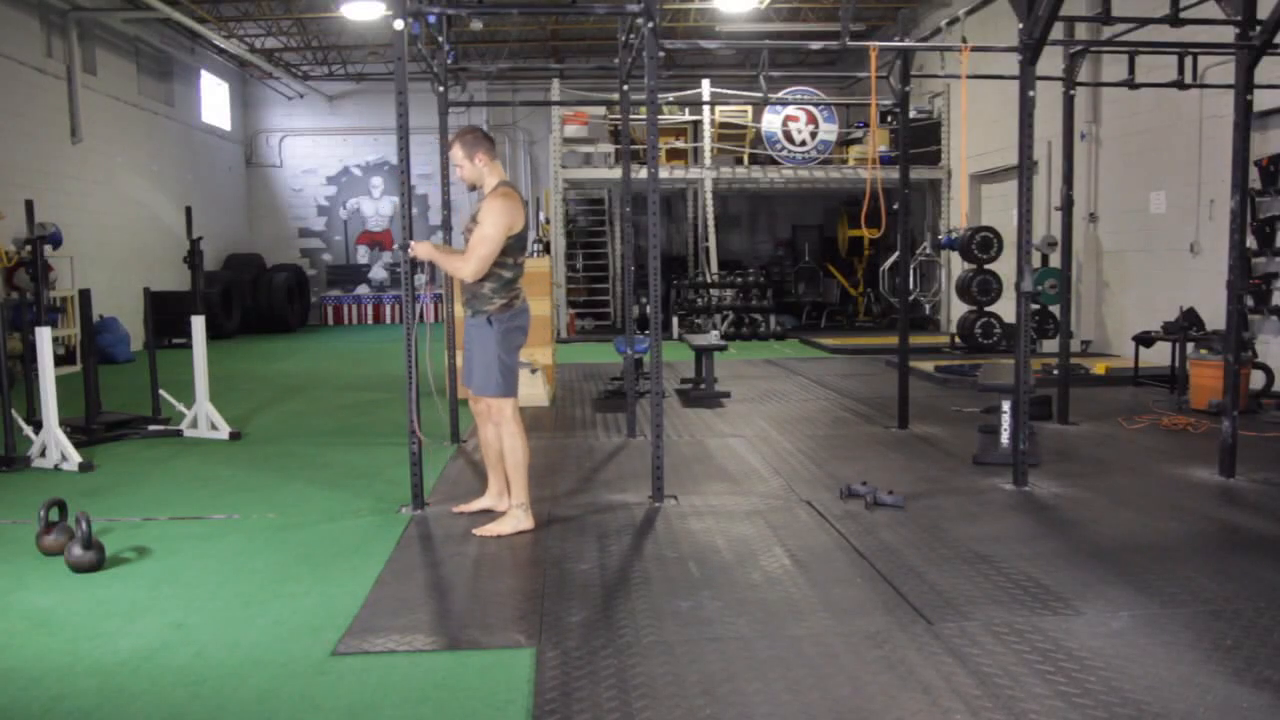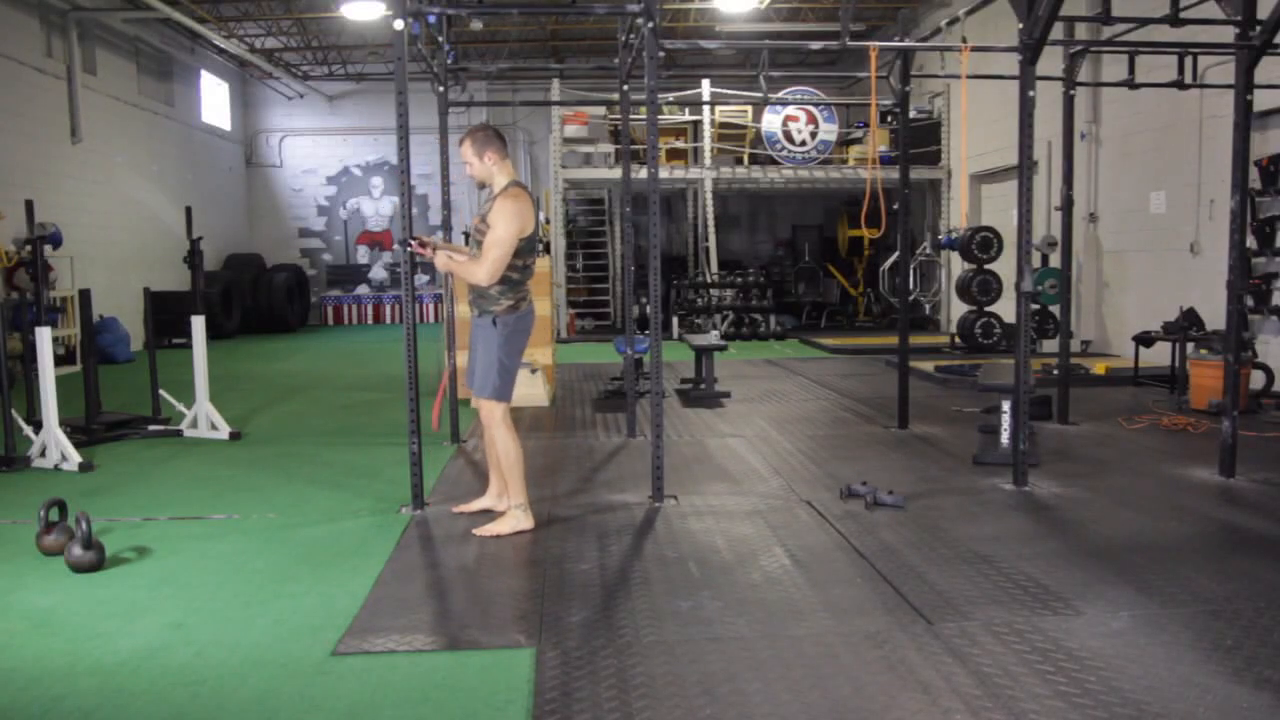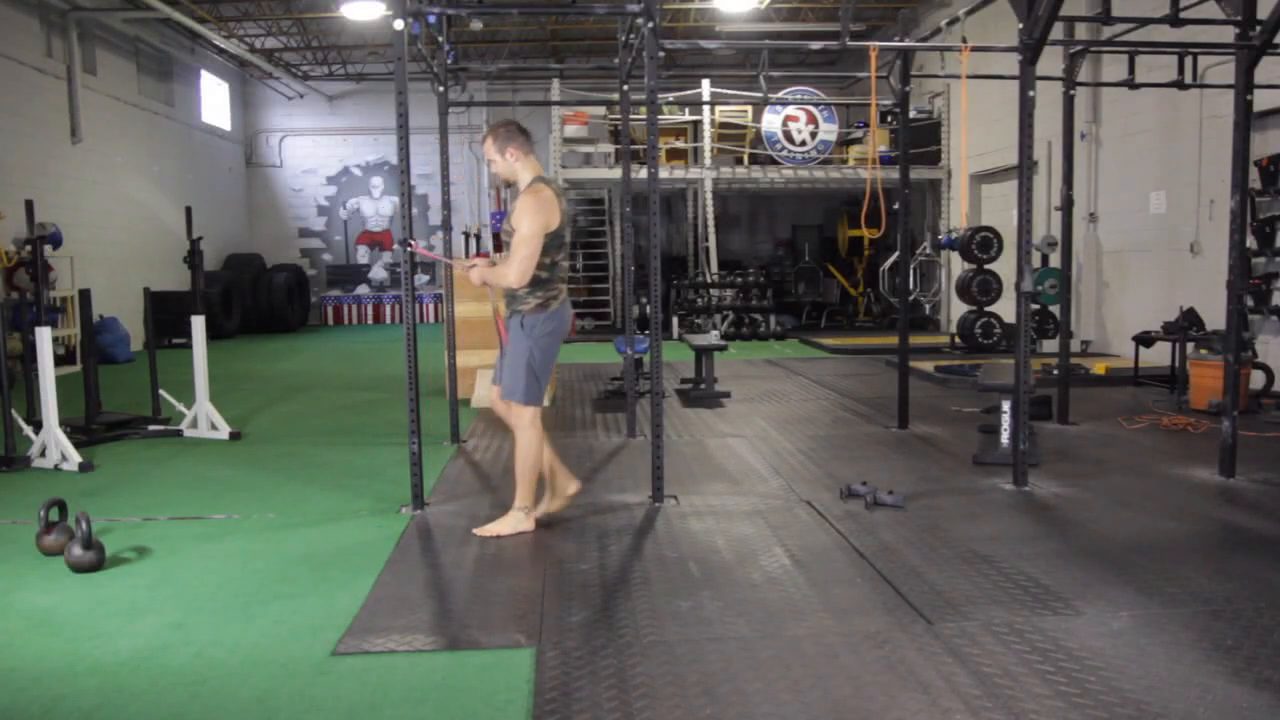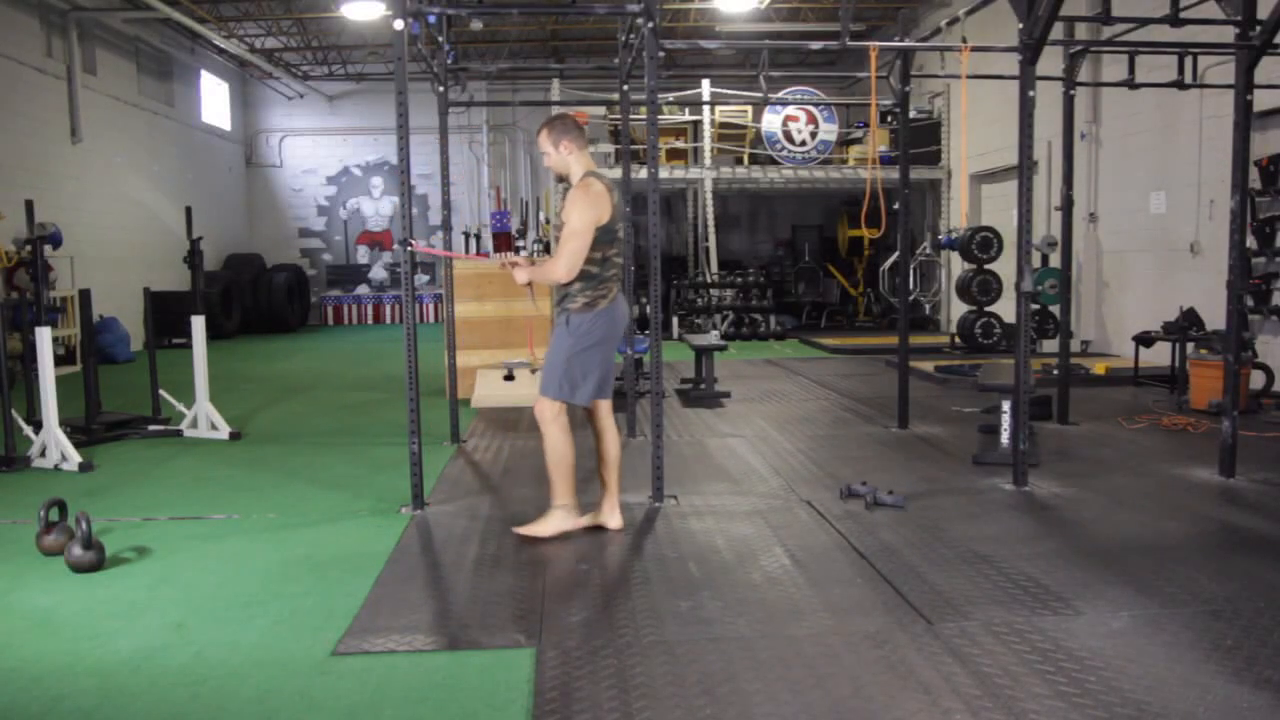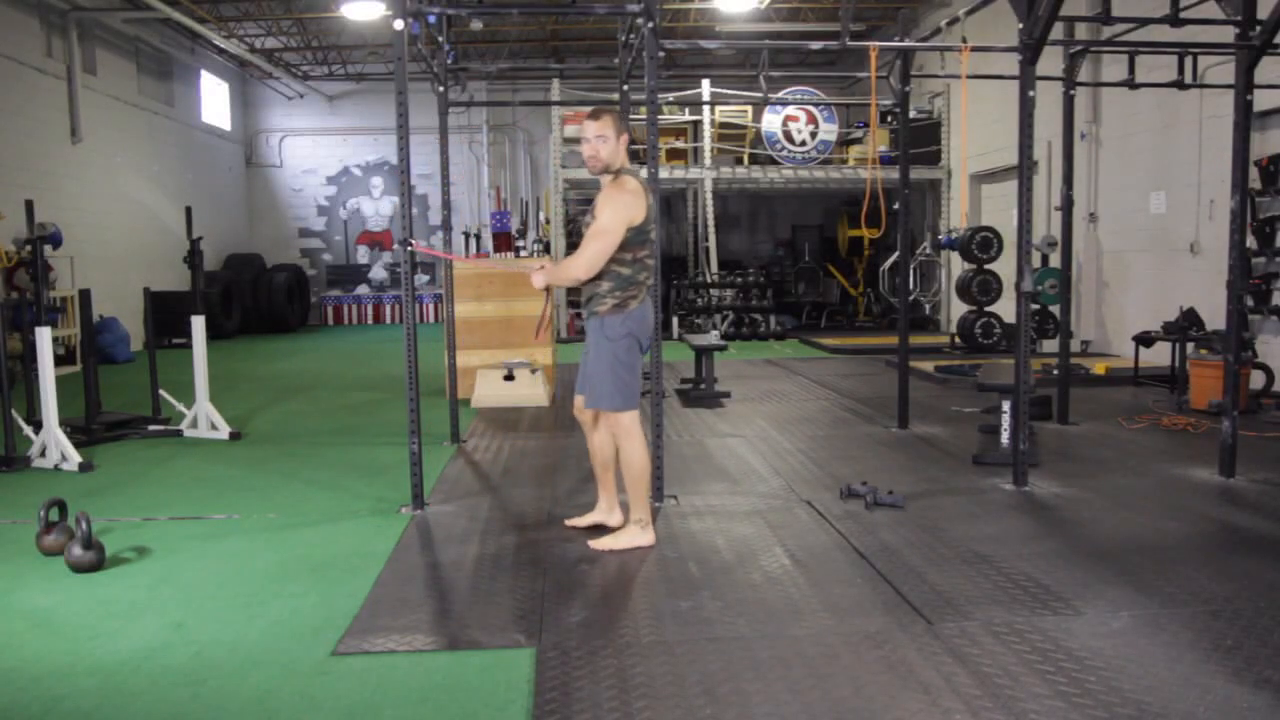
dt=0.5s
person 1, frame 1
left shoulder: (500, 202)
right shoulder: (496, 198)
left elbow: (471, 269)
left wrist: (431, 253)
right wrist: (438, 250)
left hip: (496, 318)
right hip: (483, 315)
left knee: (503, 411)
right knee: (481, 405)
left ankle: (521, 511)
right ankle: (497, 493)
person 1, frame 2
left shoulder: (512, 203)
right shoulder: (500, 198)
left elbow: (486, 272)
left wrist: (447, 265)
right wrist: (441, 250)
left hip: (503, 318)
right hip: (490, 316)
left knee: (495, 412)
right knee: (486, 408)
left ankle: (520, 511)
right ankle: (497, 493)
person 1, frame 3
left shoulder: (534, 200)
right shoulder: (543, 192)
left elbow: (518, 275)
left wrist: (484, 274)
right wrist: (492, 265)
left hip: (536, 317)
right hip: (536, 314)
left knee: (520, 411)
right knee: (503, 403)
left ankle: (521, 513)
right ankle: (558, 480)
person 1, frame 4
left shoulder: (585, 193)
right shoulder: (599, 187)
left elbow: (565, 269)
left wrist: (530, 274)
right wrist: (537, 267)
left hip: (587, 315)
right hip: (602, 310)
left knee: (549, 409)
right knee: (600, 410)
left ankle: (564, 510)
right ankle: (609, 508)
person 1, frame 5
left shoulder: (620, 191)
right shoulder: (620, 188)
left elbow: (585, 266)
left wrist: (547, 277)
right wrist: (558, 270)
left hip: (617, 318)
right hip: (610, 316)
left knee: (621, 420)
right knee: (586, 410)
left ankle: (639, 525)
right ankle: (607, 505)
